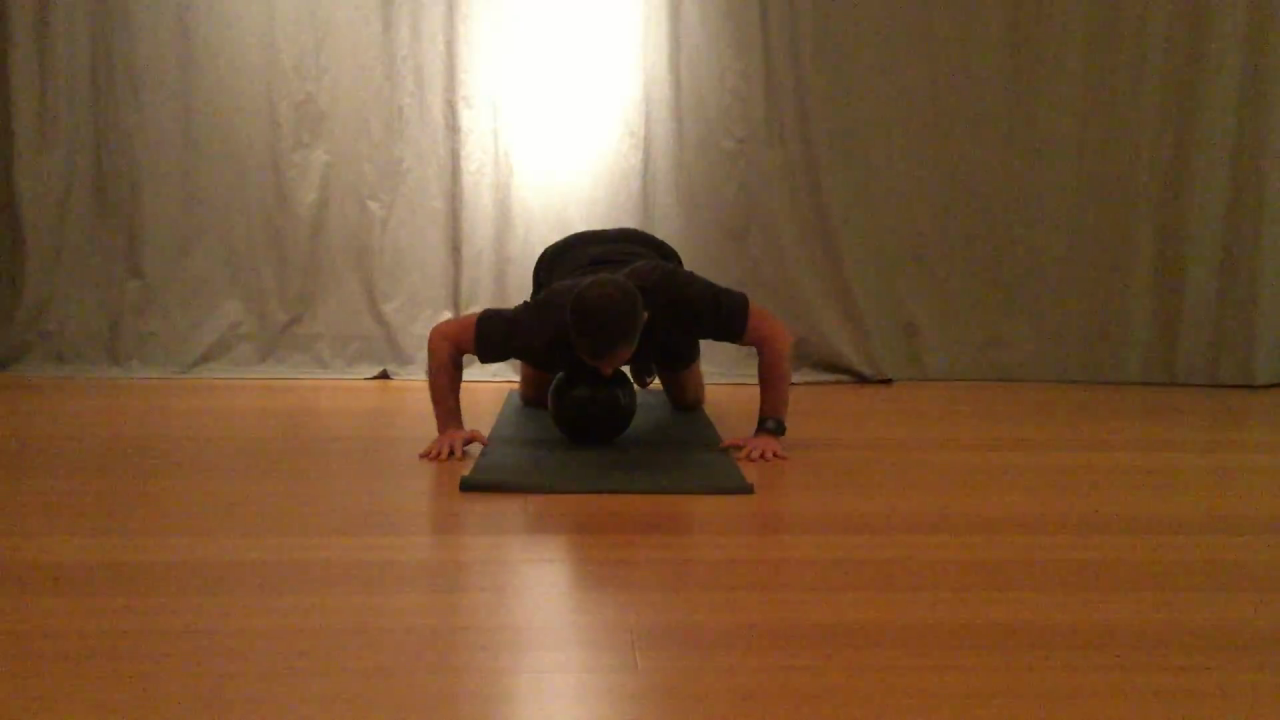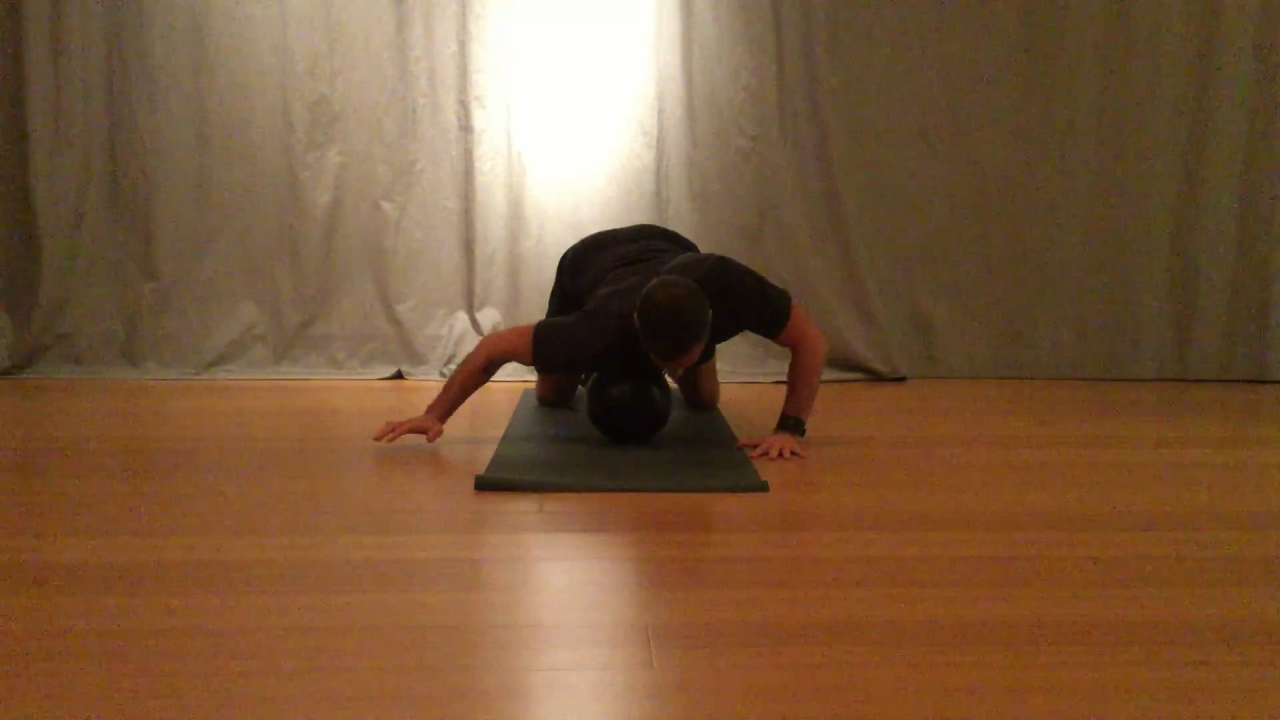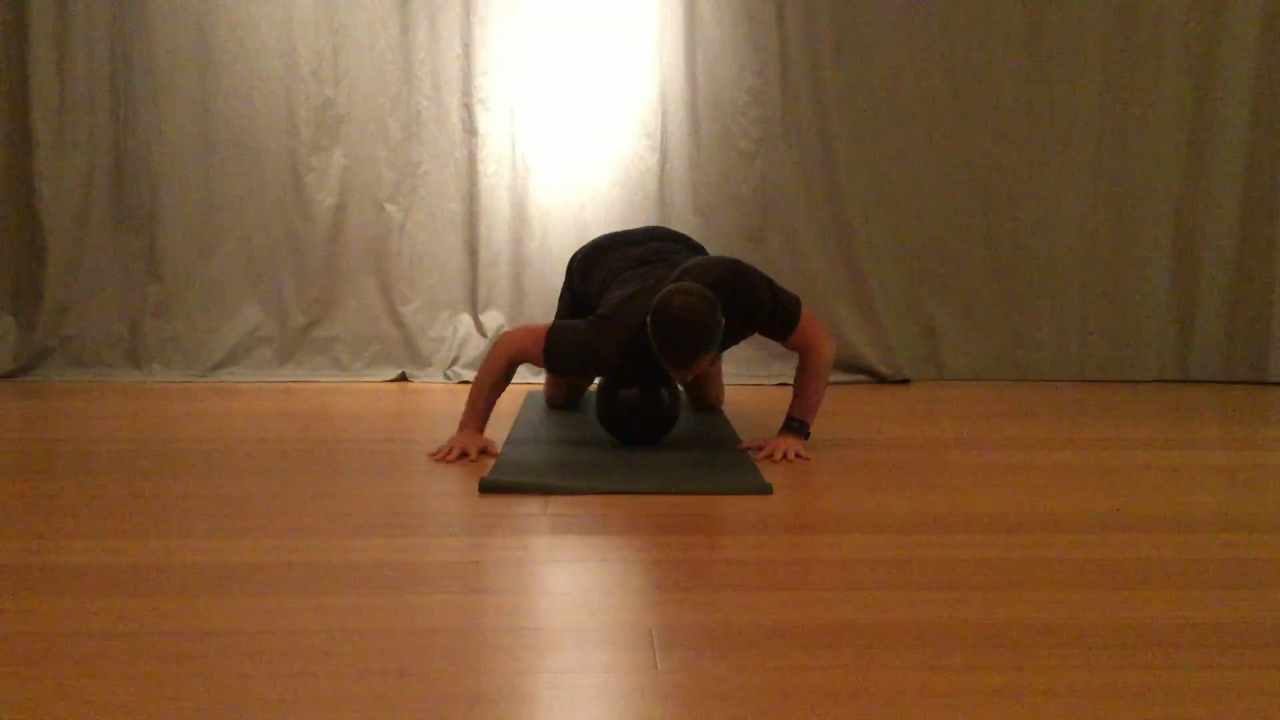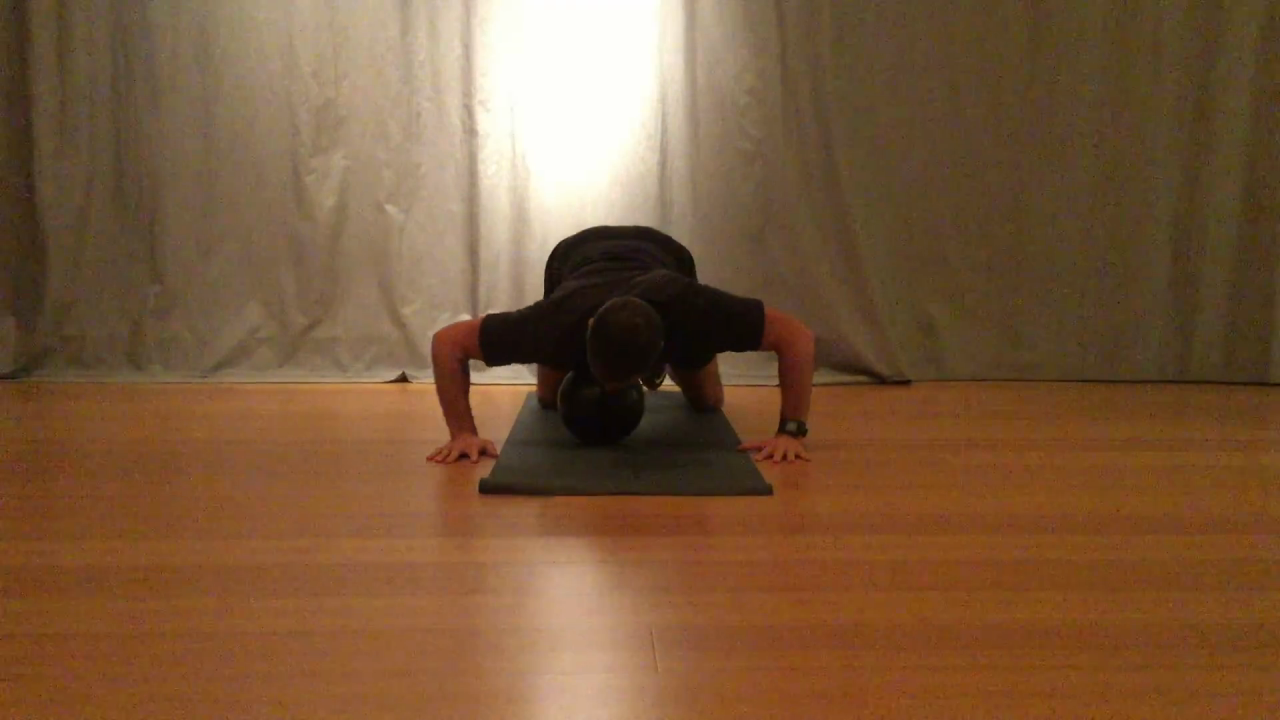
dt=1s
person 1, frame 1
left shoulder: (675, 295)
right shoulder: (546, 320)
left elbow: (775, 336)
right elbow: (443, 337)
left wrist: (770, 429)
right wrist: (449, 426)
left hip: (648, 257)
left knee: (689, 400)
right knee: (534, 396)
left ankle: (650, 362)
person 1, frame 2
left shoulder: (727, 285)
right shoulder: (601, 328)
left elbow: (811, 341)
right elbow: (494, 346)
left wrist: (790, 428)
right wrist: (435, 415)
left hip: (668, 252)
right hip: (587, 264)
left knee: (704, 398)
right knee: (552, 395)
right ankle: (588, 364)
person 1, frame 3
left shoulder: (738, 289)
right shoulder: (615, 334)
left elbow: (819, 345)
right elbow: (509, 343)
left wrist: (794, 430)
right wrist: (471, 427)
left hip: (676, 253)
right hip: (595, 265)
left knee: (709, 400)
right knee: (560, 398)
right ankle: (604, 361)
person 1, frame 4
left shoulder: (688, 308)
right shoulder: (559, 323)
left elbow: (797, 338)
right elbow: (446, 341)
left wrist: (791, 431)
right wrist: (462, 432)
left hip: (662, 256)
left knee: (708, 400)
right knee: (550, 399)
left ankle: (668, 367)
